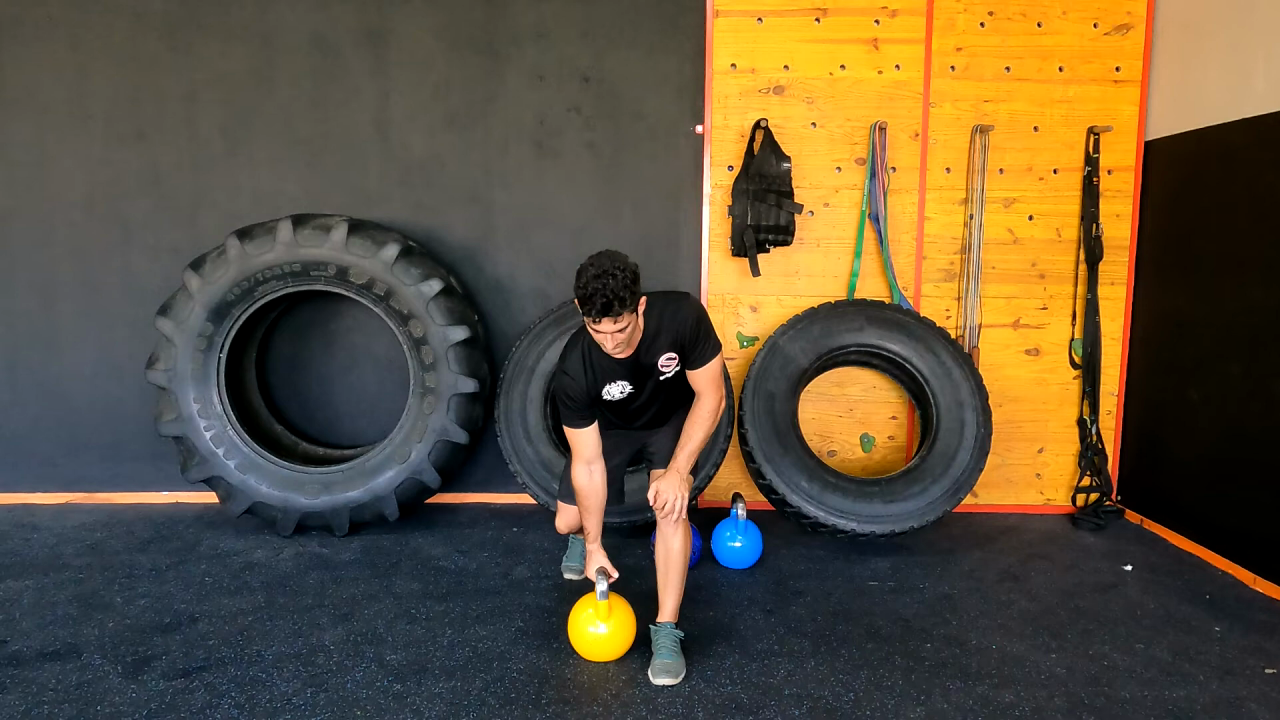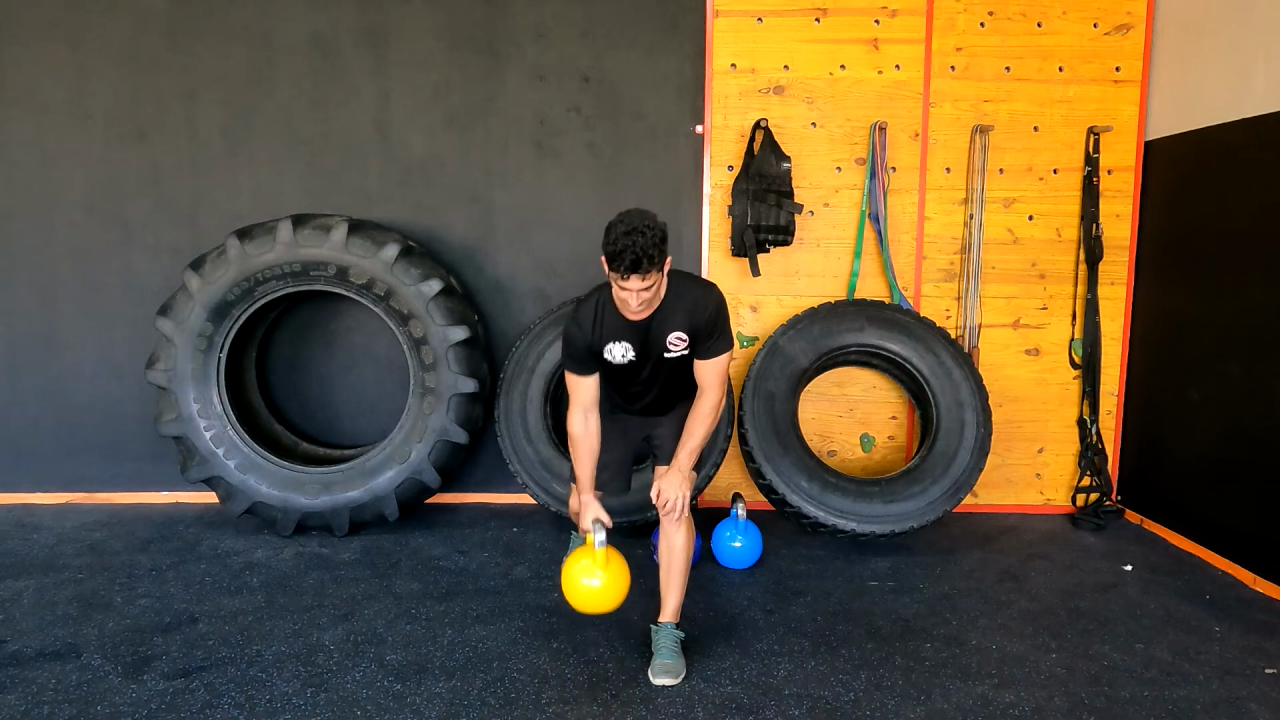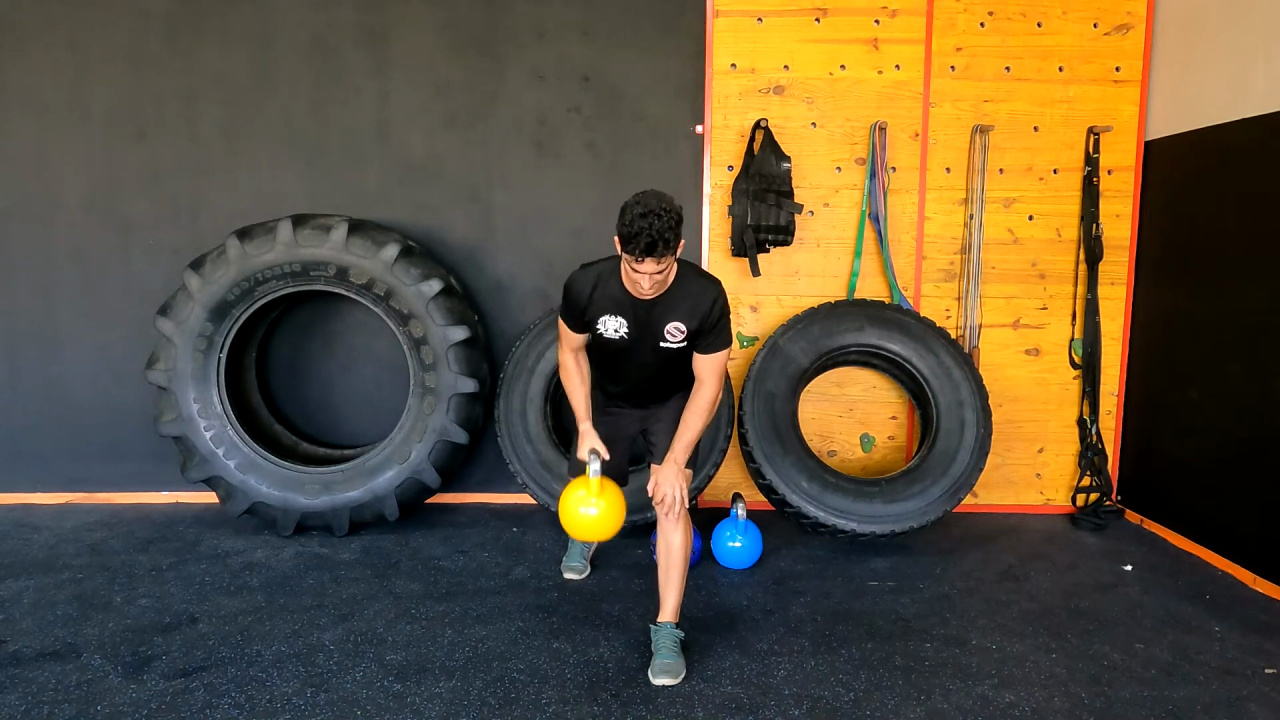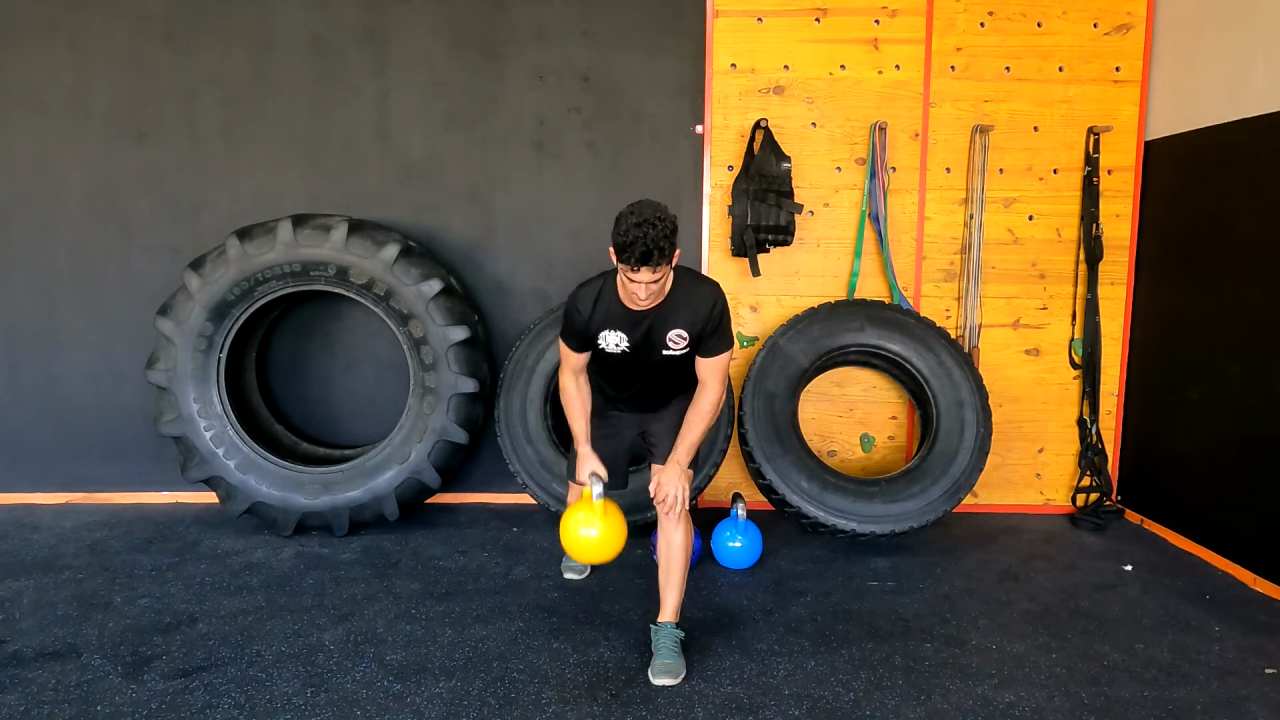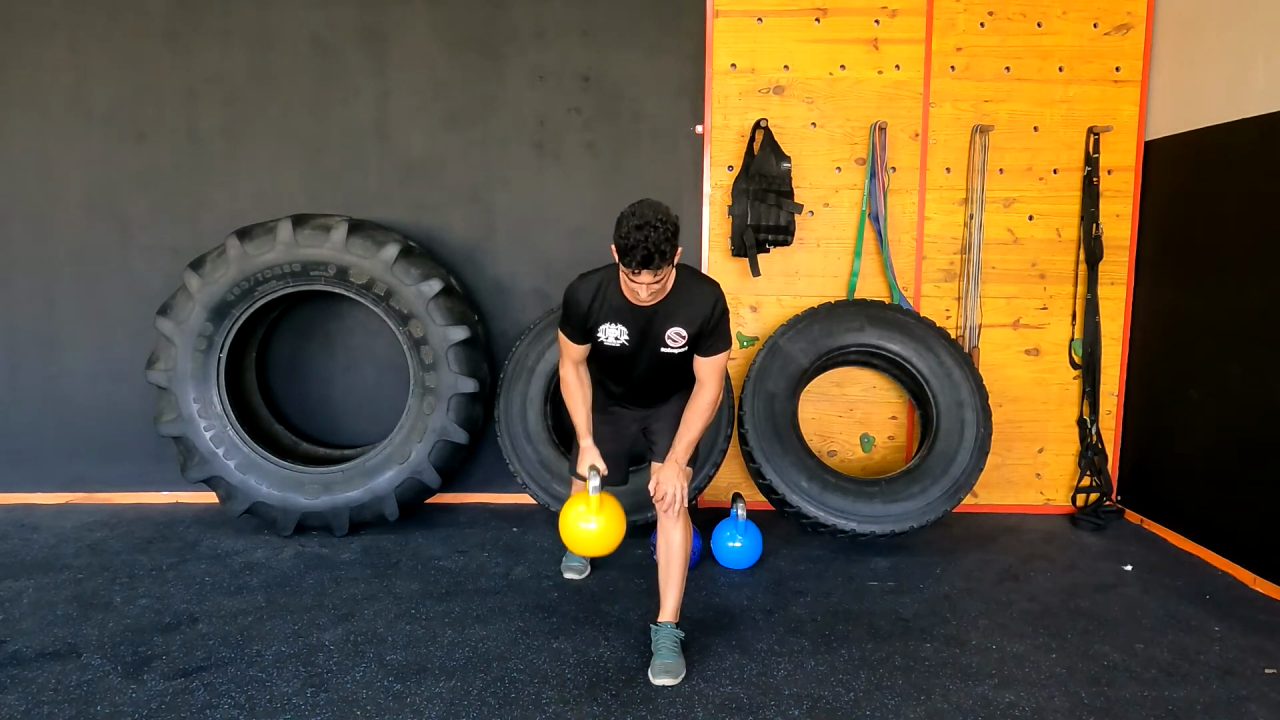
dt=1s
person 1, frame 1
left shoulder: (683, 315)
right shoulder: (573, 369)
left elbow: (711, 395)
right elbow: (587, 462)
left wrist: (678, 470)
right wrist: (595, 546)
left hip: (672, 418)
right hip: (608, 425)
left knee: (670, 507)
right knee: (567, 522)
left ankle: (666, 631)
right ankle: (582, 538)
person 1, frame 2
left shoulder: (702, 302)
right shoulder: (586, 320)
left elbow: (711, 390)
right elbow: (581, 412)
left wrist: (680, 467)
right wrist: (590, 499)
left hip: (677, 410)
right hip: (614, 411)
left knee: (674, 505)
right knee: (579, 506)
left ankle: (667, 631)
right ankle: (587, 529)
person 1, frame 3
left shoulder: (705, 296)
right shoulder: (586, 285)
left elbow: (708, 384)
right elbow: (571, 351)
left wrist: (675, 461)
right wrist: (585, 427)
left hip: (673, 403)
right hip: (608, 401)
left knee: (671, 501)
left ankle: (666, 630)
right ankle: (584, 535)
person 1, frame 4
left shoulder: (704, 300)
right shoulder: (586, 302)
left elbow: (712, 386)
right elbow: (571, 372)
left wrist: (678, 461)
right wrist: (584, 450)
left hip: (673, 405)
right hip: (608, 406)
left knee: (671, 501)
right knee: (579, 497)
left ankle: (667, 631)
person 1, frame 5
left shoulder: (704, 299)
right shoulder: (585, 294)
left elbow: (709, 385)
right elbow: (572, 365)
left wrist: (677, 460)
right wrist: (585, 443)
left hip: (673, 402)
right hip: (608, 402)
left knee: (671, 498)
right knee: (584, 494)
left ankle: (667, 631)
